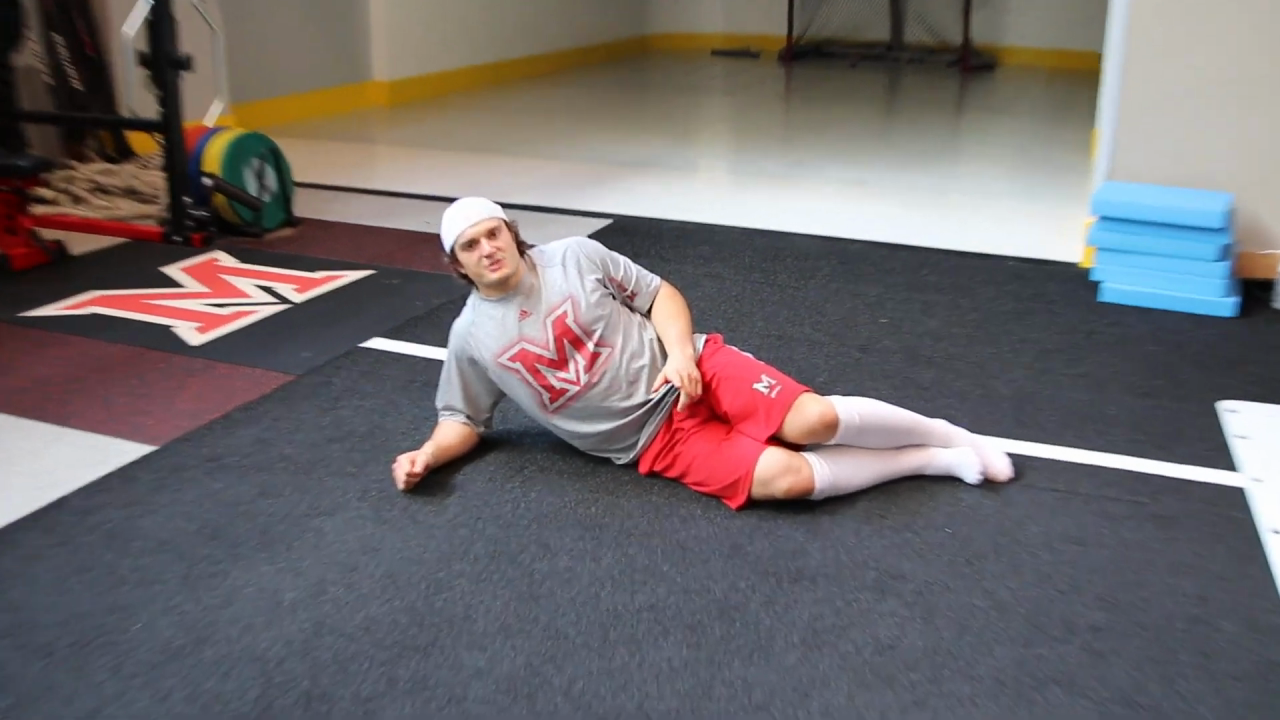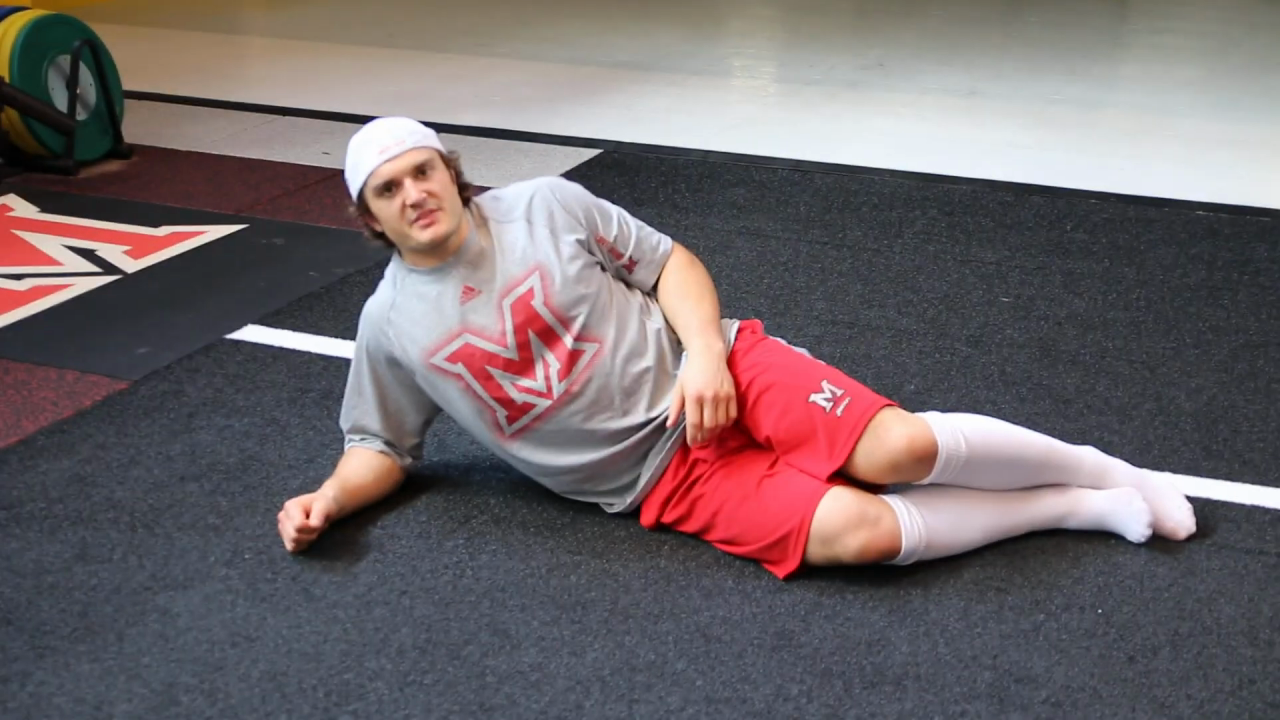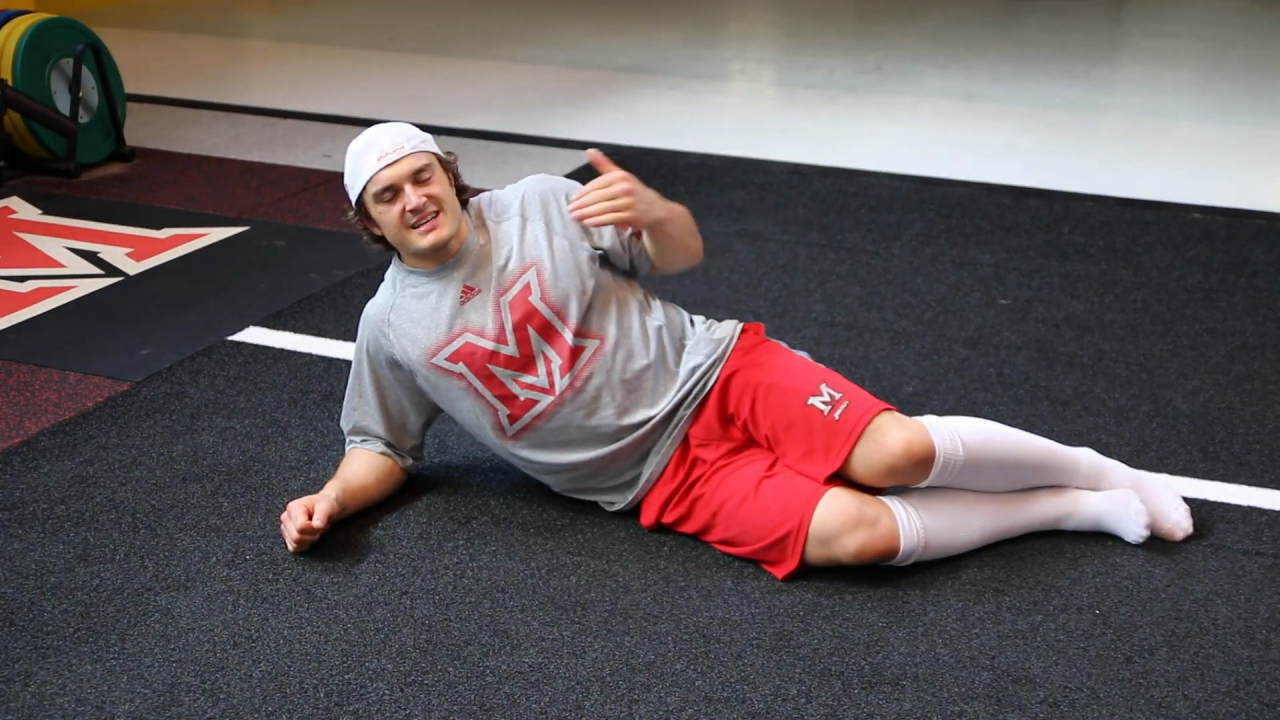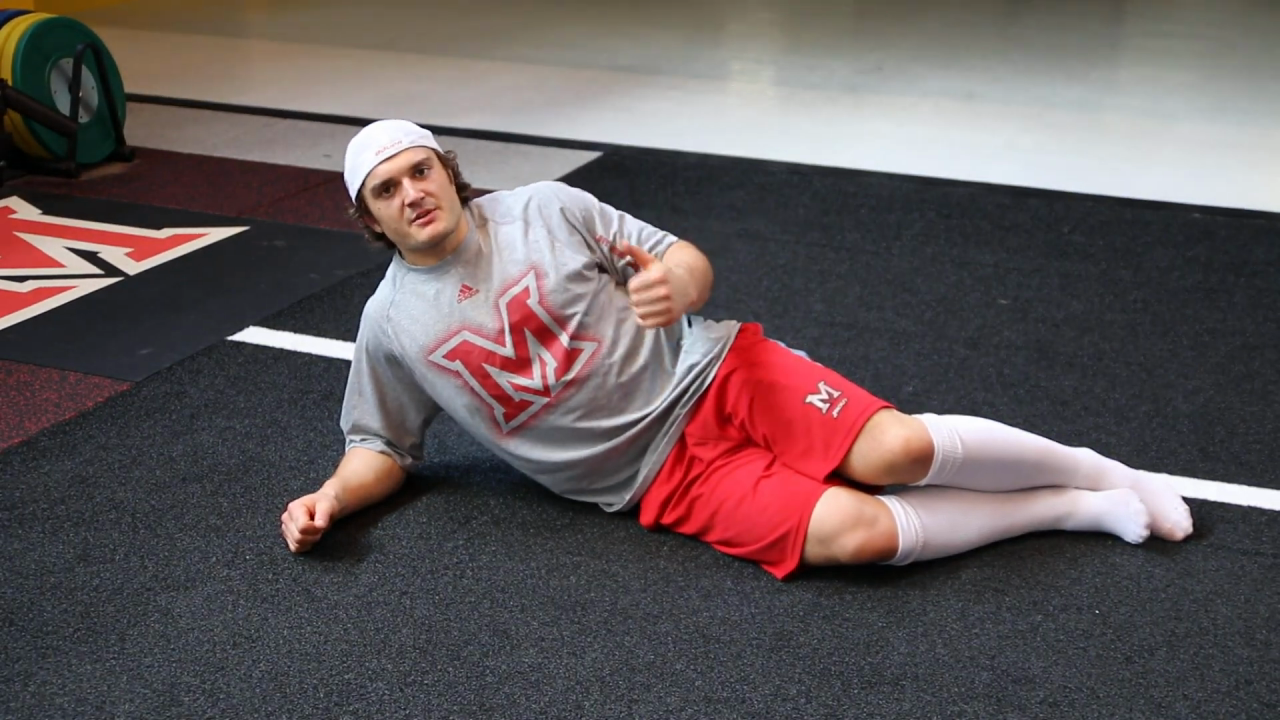
dt=0.7s
person 1, frame 1
left shoulder: (575, 255)
right shoulder: (471, 337)
left elbow: (660, 294)
right elbow: (463, 420)
left wrist: (681, 354)
left hip: (685, 375)
right hip: (652, 441)
left knee: (814, 419)
right knee: (786, 478)
person 1, frame 2
left shoulder: (545, 204)
right shoulder: (390, 324)
left elbow: (670, 262)
right elbow: (379, 447)
left wrist: (705, 354)
left hip: (707, 378)
right hip: (661, 480)
left knee: (899, 448)
right knee: (860, 532)
person 1, frame 3
left shoulder: (541, 202)
right shoulder: (391, 327)
left elbow: (683, 252)
right elbow: (383, 446)
left wrist: (645, 207)
left hip: (708, 371)
right hip: (664, 476)
left knee: (899, 451)
right knee: (855, 535)
person 1, frame 4
left shoulder: (544, 208)
right shoulder: (390, 324)
left elbow: (691, 267)
right elbow: (382, 447)
left wrist: (677, 287)
left hip: (708, 376)
right hip: (662, 477)
left knee: (894, 451)
right knee: (854, 535)
